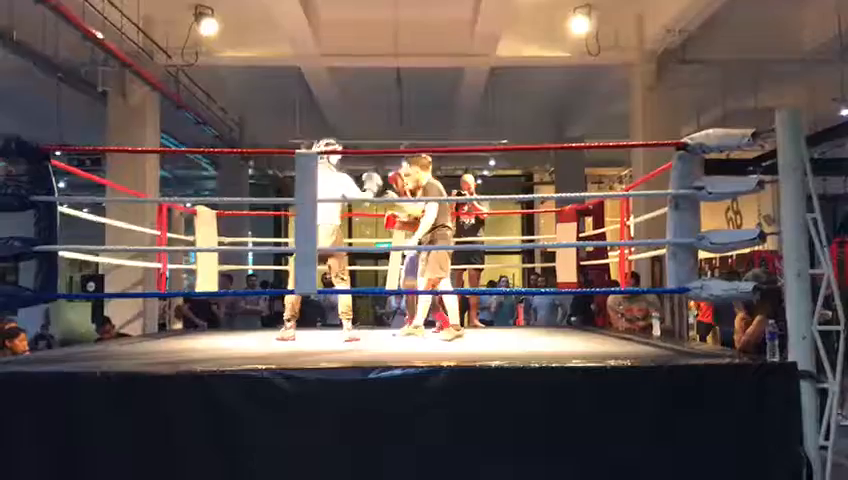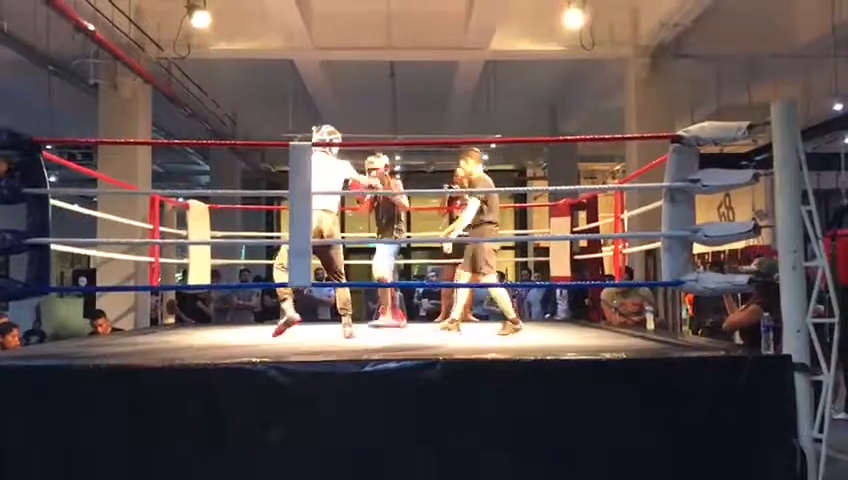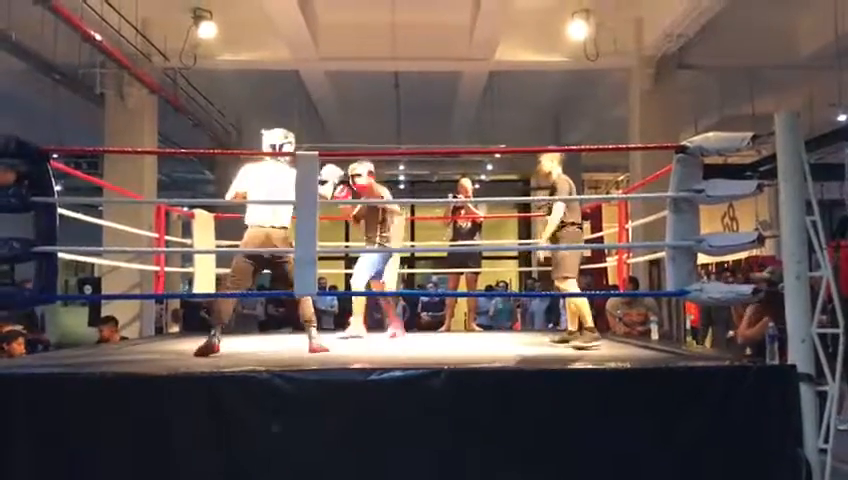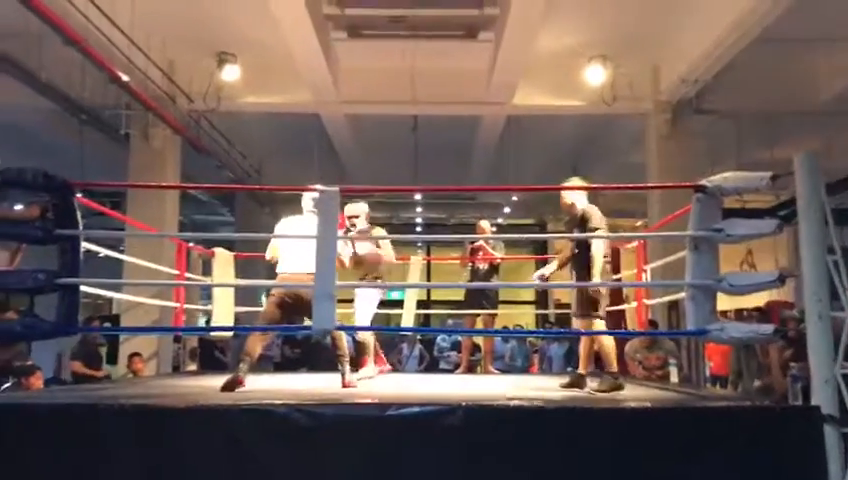
dt=1s
person 1, frame 1
right shoulder: (341, 178)
right elbow: (362, 200)
right wrist: (372, 186)
right hip: (332, 233)
left knee: (296, 282)
right knee: (342, 282)
left ankle: (288, 328)
right ankle: (347, 329)
person 1, frame 2
right shoulder: (341, 165)
right elbow: (361, 179)
right wrist: (374, 182)
right hip: (330, 221)
left knee: (282, 266)
right knee: (338, 276)
left ankle: (289, 310)
right ankle: (347, 324)
person 1, frame 3
left shoulder: (250, 170)
right shoulder: (294, 175)
left elbow: (230, 198)
left hip: (255, 235)
right hip: (280, 238)
left knee: (232, 288)
left ankle: (214, 337)
right ankle: (313, 338)
person 1, frame 4
left shoulder: (285, 223)
left elbow: (270, 256)
left hip: (284, 284)
right hip: (311, 285)
left knee: (261, 332)
right knee: (335, 329)
left ankle: (240, 372)
right ankle: (346, 375)
person 2, frame 1
left shoulder: (431, 186)
right shoulder: (430, 187)
left elbow: (430, 216)
right elbow: (421, 212)
left wrist: (414, 239)
left hip: (439, 239)
right hip: (432, 240)
left knee: (442, 284)
right knee: (424, 283)
left ankle: (456, 326)
right ankle: (417, 324)
person 2, frame 2
left shoulder: (481, 181)
right shoulder: (478, 182)
left elbow: (471, 210)
right elbow: (470, 212)
left wrist: (453, 234)
right wrist: (452, 228)
left hip: (485, 235)
right hip: (478, 236)
left knee: (488, 280)
right knee: (464, 277)
left ankle: (513, 321)
right ankle: (454, 319)
person 2, frame 3
left shoulder: (560, 182)
right shoulder: (558, 184)
left elbow: (557, 214)
left wrist: (543, 240)
right wrist: (550, 242)
left hip: (567, 237)
right hip: (568, 238)
left knee: (566, 283)
right knee: (569, 286)
left ankle: (591, 331)
right ankle: (572, 331)
person 2, frame 4
left shoulder: (590, 212)
right shoulder: (575, 219)
left elbow: (598, 245)
right elbow: (571, 252)
left wrist: (596, 276)
right wrist: (548, 268)
left hip: (592, 277)
right hip: (582, 277)
left knee: (595, 323)
right knee: (585, 326)
left ankle: (613, 376)
right ankle: (580, 374)
person 3, frame 1
left shoulder: (421, 192)
right shoulder: (416, 194)
left elbow: (416, 212)
left wrist: (403, 192)
right wrist: (398, 222)
left knee: (408, 281)
left ankle: (411, 323)
right ankle: (443, 320)
person 3, frame 2
left shoulder: (394, 182)
left elbow: (404, 205)
right elbow: (366, 209)
left wrist: (389, 188)
left hip: (393, 236)
right hip: (383, 236)
left knee: (380, 271)
right knee: (384, 275)
left ankle: (386, 315)
right ankle: (398, 317)
person 3, frame 3
left shoulder: (380, 190)
right shoulder: (365, 197)
left elbow: (397, 211)
right elbow: (355, 220)
left wrist: (380, 197)
right wrist: (346, 203)
left hip: (379, 245)
right hip: (374, 246)
left knee: (357, 280)
right knee: (377, 287)
left ankle: (357, 326)
right ankle: (396, 325)
person 3, frame 4
left shoulder: (377, 233)
right shoulder: (350, 237)
left elbow: (391, 259)
right elbow: (345, 265)
left wrist: (373, 252)
right wrist: (339, 249)
left hip: (373, 285)
right hip: (360, 286)
left knee: (361, 323)
right knee: (363, 327)
left ankle: (369, 364)
right ankle: (381, 362)
person 4, frame 1
right shoulder: (458, 201)
left elbow: (484, 215)
left wrist: (470, 199)
left hip: (475, 244)
right hip: (459, 243)
left knee: (474, 283)
right knee: (456, 282)
left ankle: (473, 318)
person 4, frame 2
right shoulder: (451, 196)
right elbow: (442, 212)
left wrist: (462, 194)
right wrist: (446, 194)
right knee: (447, 276)
left ankle: (467, 312)
right ankle: (444, 312)
person 4, frame 3
left shoulder: (478, 203)
right shoulder: (455, 205)
left elbow: (479, 218)
right elbow: (446, 222)
left wrist: (466, 203)
right wrist: (451, 205)
left hip: (472, 247)
right hip: (456, 247)
left knee: (471, 286)
right knee: (451, 286)
left ankle: (471, 322)
right ankle: (447, 322)
person 4, frame 4
left shoulder: (497, 244)
right shoulder: (474, 246)
left elbow: (497, 260)
right elbow: (463, 264)
left wrist: (484, 245)
right wrist: (468, 248)
left hip: (489, 288)
right hip: (473, 287)
left knee: (488, 327)
right knee: (468, 326)
left ankle: (488, 365)
right ankle: (464, 364)
